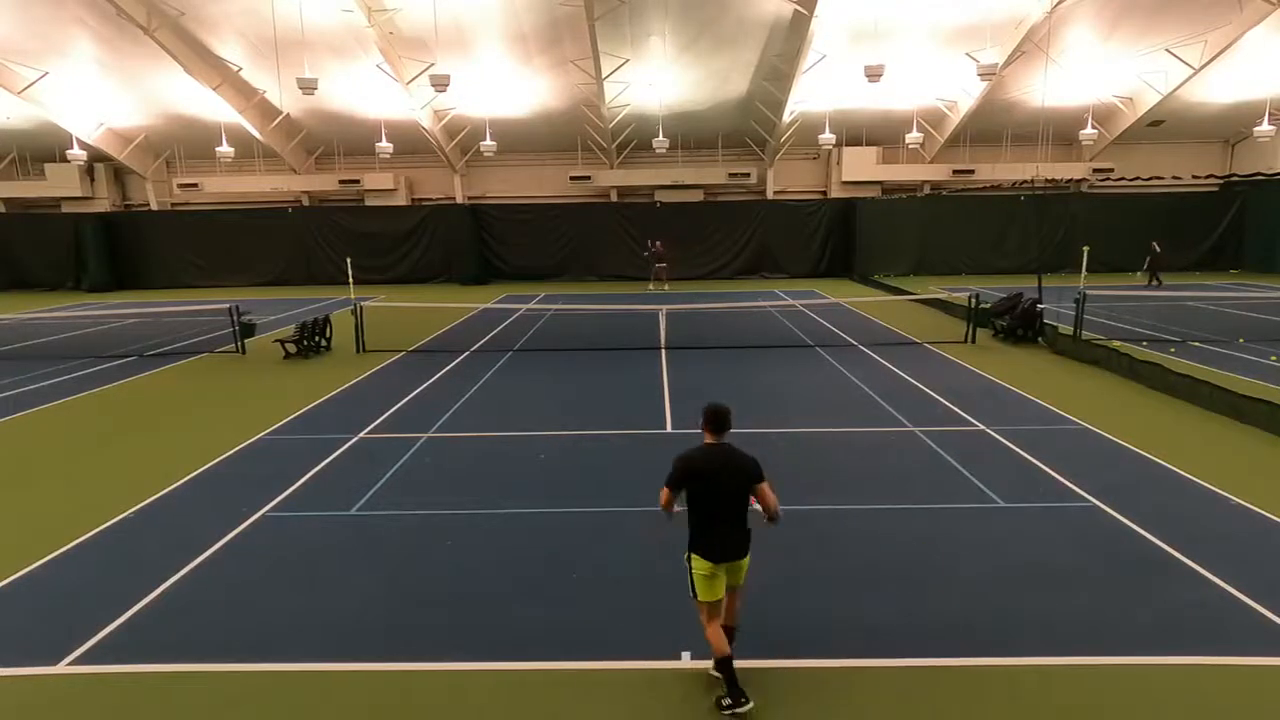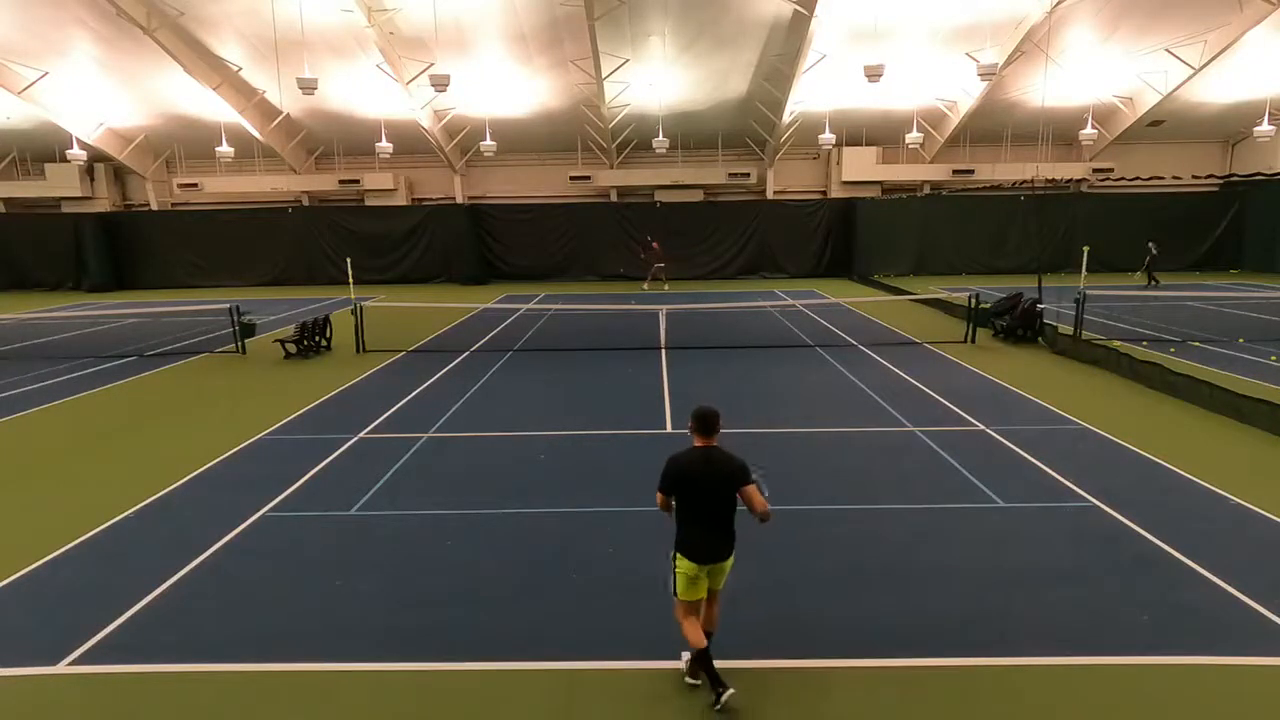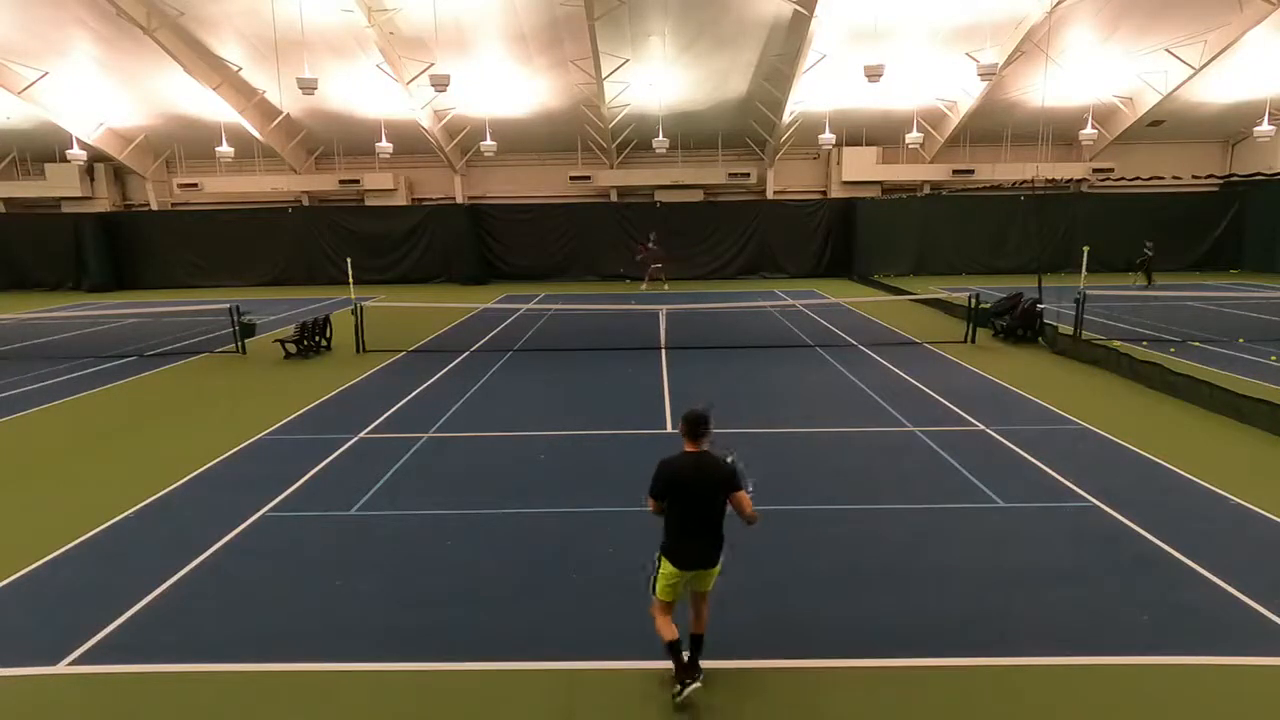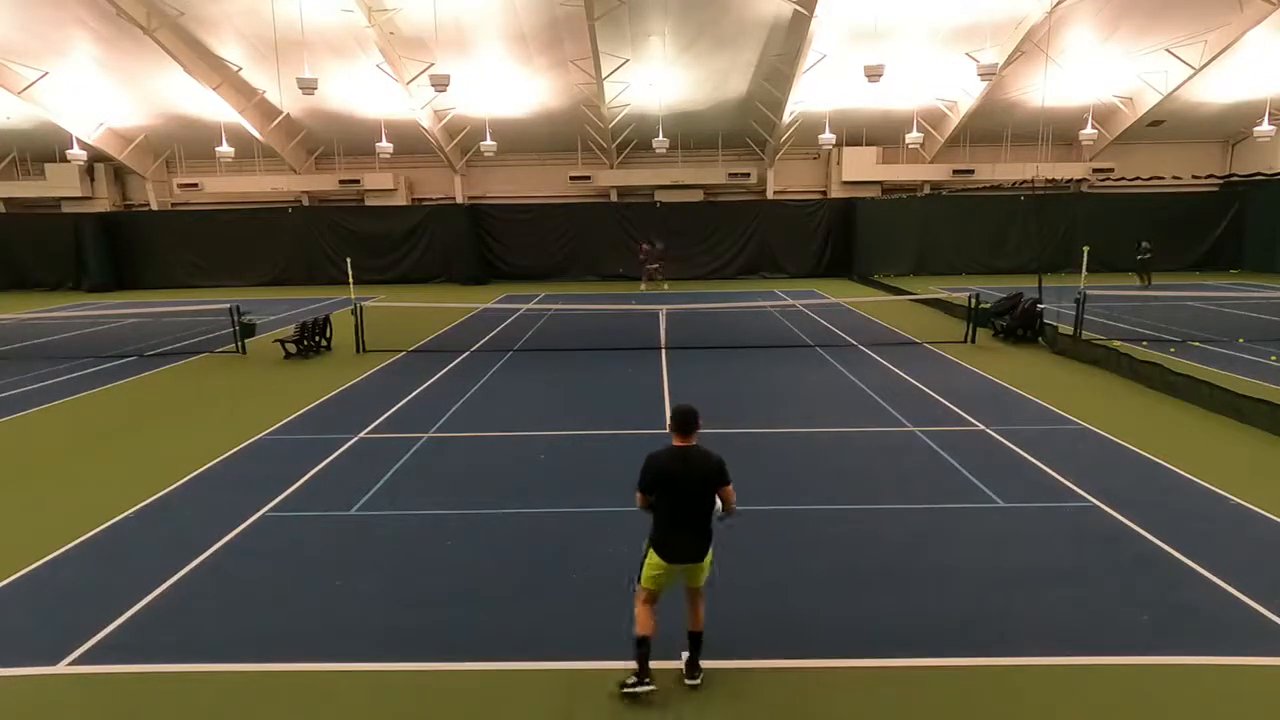
dt=0.1s
person 1, frame 1
left shoulder: (687, 460)
right shoulder: (747, 462)
left elbow: (665, 503)
right elbow: (771, 507)
left wrist: (672, 512)
right wrist: (772, 516)
left hip: (704, 552)
right hip: (739, 548)
left knee: (710, 620)
right knee: (732, 597)
left ankle: (736, 695)
right ankle: (722, 664)
person 1, frame 2
left shoulder: (676, 463)
right shoulder: (735, 464)
left elbow: (663, 505)
right elbow: (761, 509)
right wrist: (764, 514)
left hip: (689, 552)
right hip: (724, 550)
left knee: (687, 617)
right knee: (710, 601)
left ankle: (718, 684)
right ankle: (697, 667)
person 1, frame 3
left shoulder: (667, 467)
right shoulder: (725, 469)
left elbow: (655, 508)
right elbow: (747, 514)
right wrist: (751, 517)
left hip: (675, 556)
right hip: (710, 556)
left knee: (661, 613)
right knee: (700, 603)
left ankle: (685, 675)
right ankle: (692, 666)
person 1, frame 4
left shoulder: (654, 461)
right shoulder: (714, 462)
left elbow: (642, 504)
right elbow: (729, 507)
right wrist: (723, 512)
left hip: (663, 548)
right hip: (699, 549)
left knee: (644, 604)
right knee: (695, 601)
left ankle: (642, 674)
right ankle: (693, 667)
